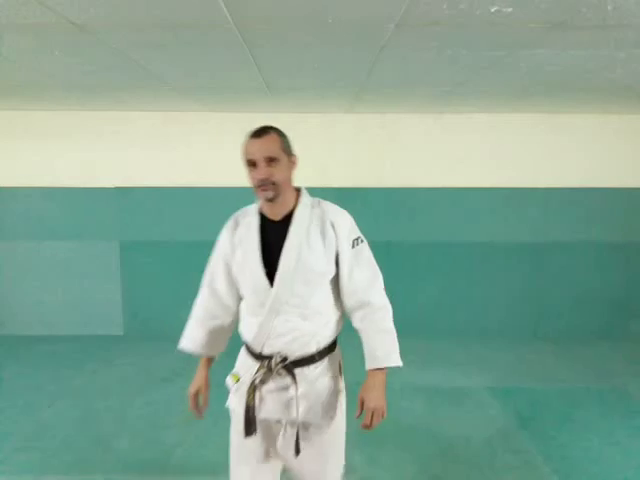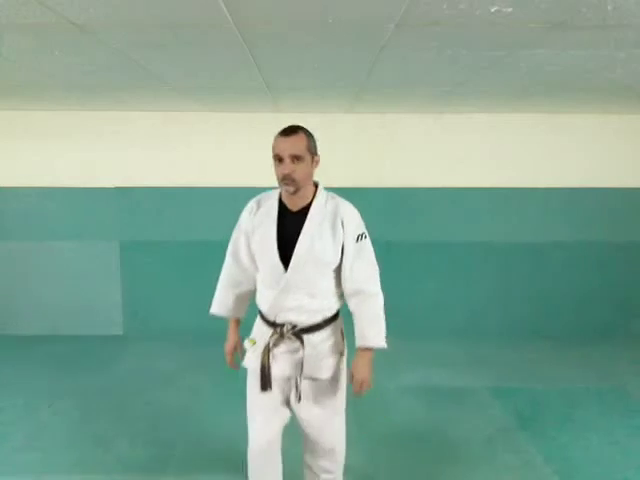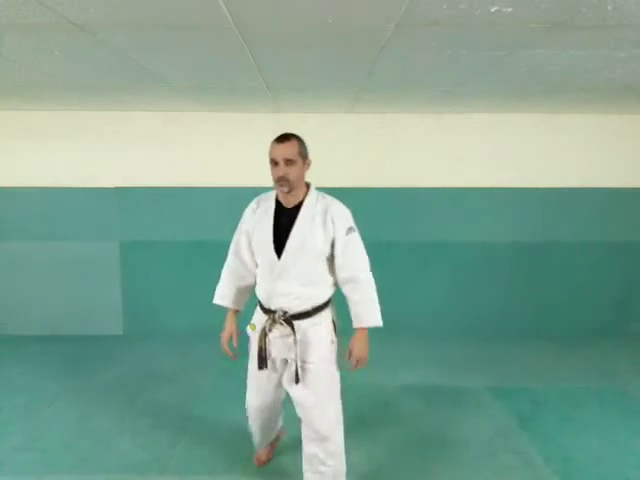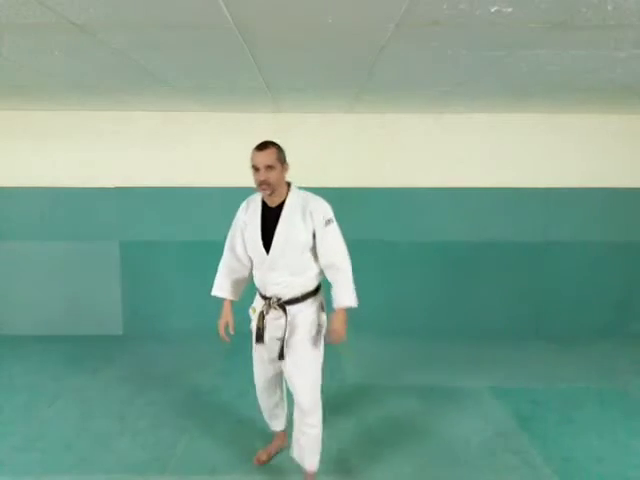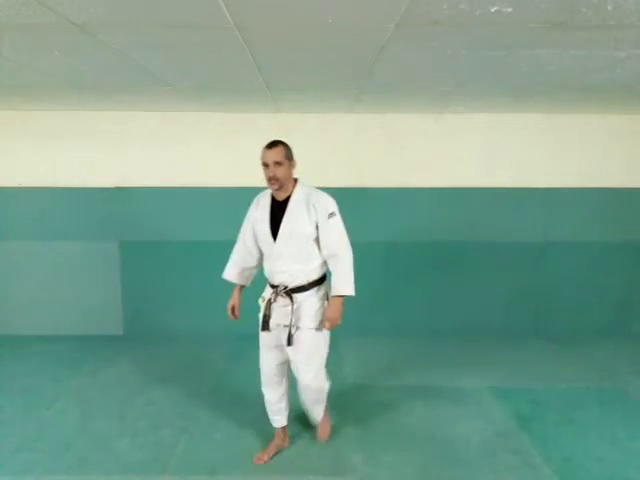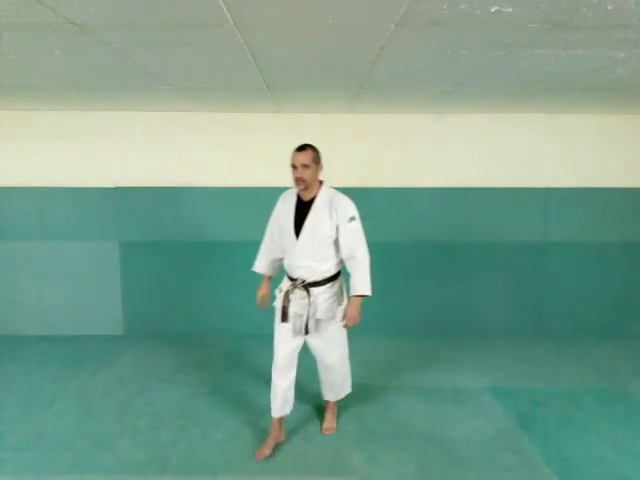
dt=0.3s
person 1, frame 1
left shoulder: (333, 223)
right shoulder: (237, 229)
left elbow: (368, 301)
right elbow: (217, 300)
left wrist: (376, 378)
right wrist: (203, 369)
left hip: (316, 376)
right hip: (254, 377)
person 1, frame 2
left shoulder: (342, 215)
right shoulder: (257, 211)
left elbow: (364, 286)
right elbow: (239, 271)
left wrist: (364, 353)
right wrist: (233, 328)
left hip: (321, 343)
right hip: (268, 340)
left knee: (326, 436)
right knee: (262, 436)
person 1, frame 3
left shoulder: (332, 212)
right shoulder: (257, 210)
left elbow: (356, 274)
right elbow: (239, 265)
left wrist: (361, 333)
right wrist: (231, 317)
left hip: (313, 329)
right hip: (266, 326)
left knee: (322, 421)
right knee: (259, 403)
right ankle: (269, 438)
person 1, frame 4
left shoulder: (313, 207)
right shoulder: (248, 210)
left elbow: (337, 261)
right elbow: (235, 260)
left wrist: (341, 313)
right wrist: (227, 306)
left hip: (304, 312)
right hip: (266, 310)
left knee: (304, 393)
right knee: (266, 381)
right ankle: (279, 435)
person 1, frame 5
left shoulder: (319, 202)
right shoulder: (260, 204)
left elbow: (339, 253)
right elbow: (247, 249)
left wrist: (337, 300)
right wrist: (237, 291)
left hip: (310, 301)
right hip: (274, 300)
left knee: (309, 374)
right knee: (271, 372)
left ankle: (321, 414)
right ankle: (281, 435)
person 1, frame 6
left shoulder: (340, 205)
right shoulder: (285, 201)
left elbow: (356, 254)
right elbow: (273, 242)
left wrist: (355, 299)
right wrist: (266, 281)
left hip: (325, 293)
right hip: (290, 291)
left knee: (331, 355)
right knee: (282, 359)
left ankle: (331, 406)
right ankle: (277, 429)
